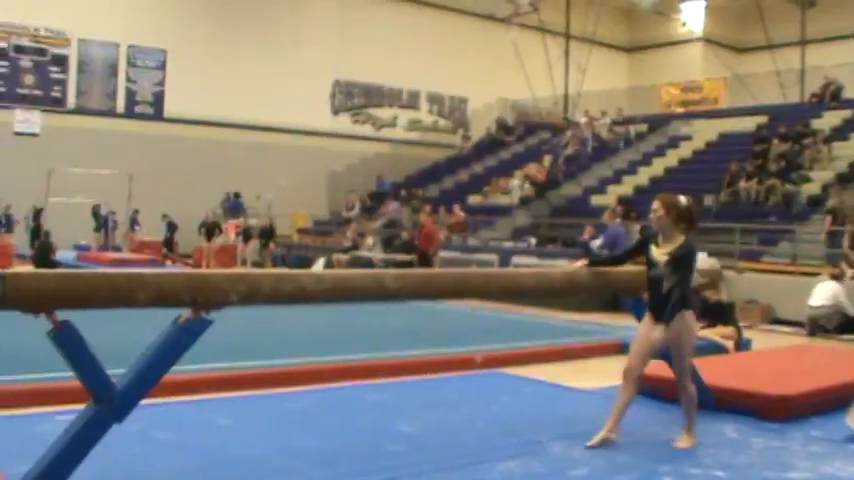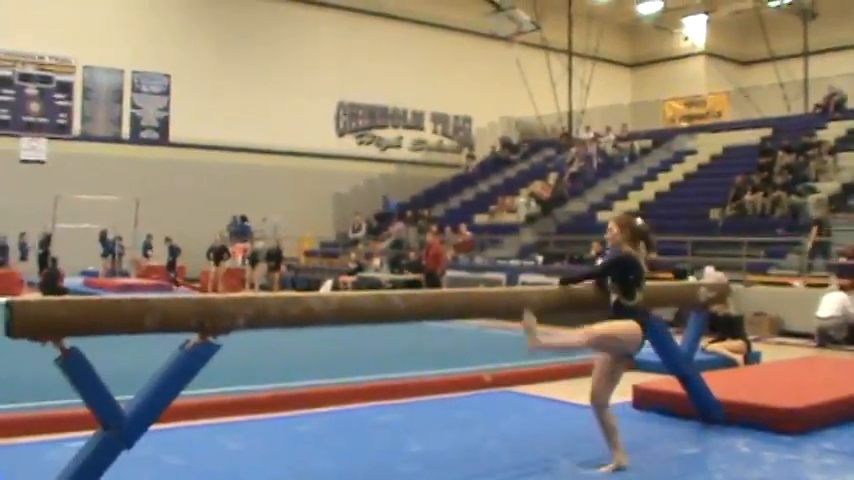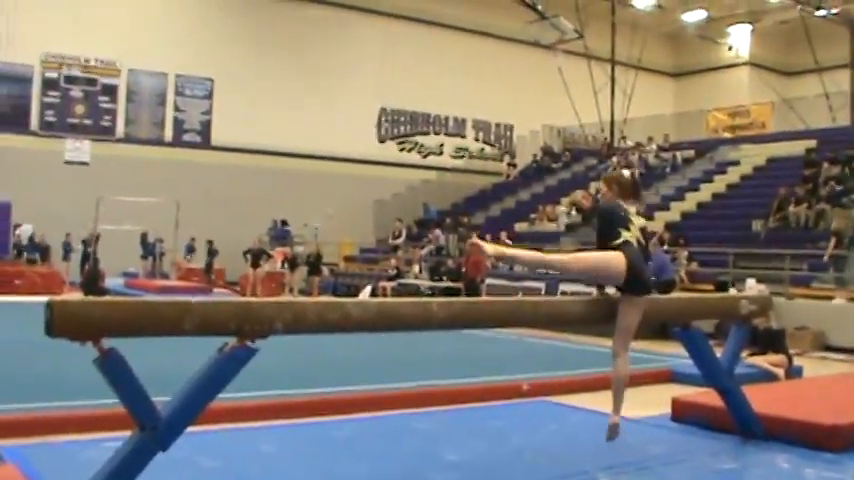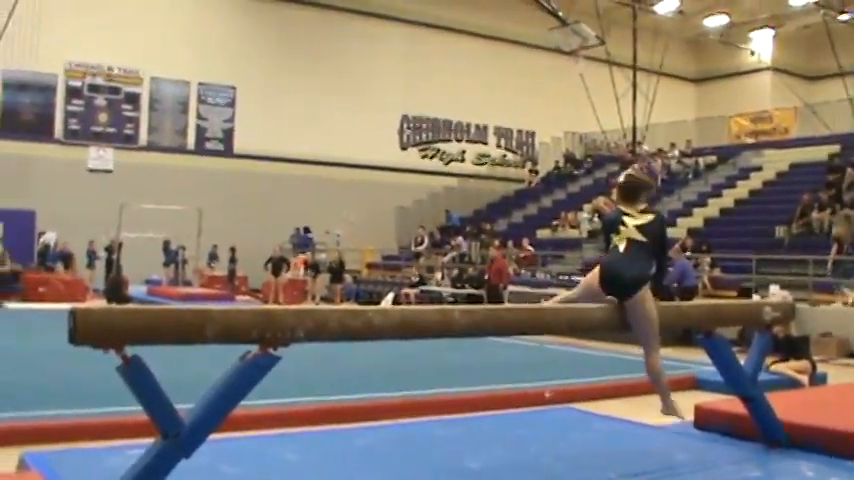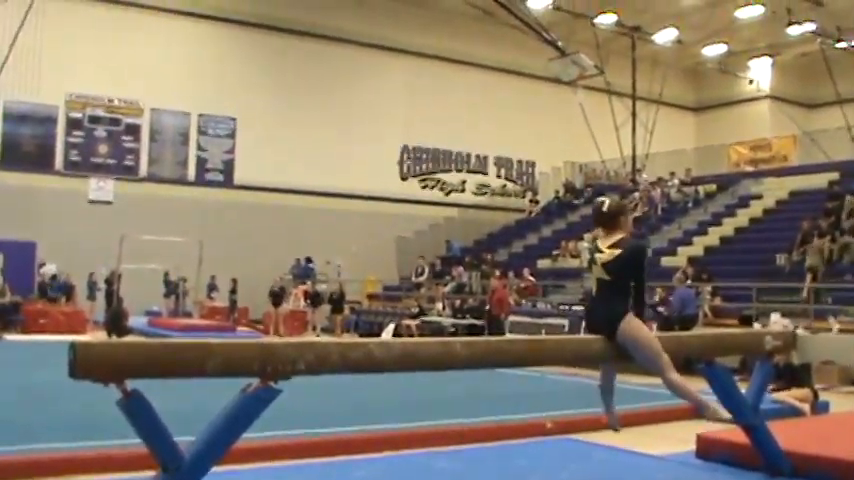
dt=0.4s
person 1, frame 1
left shoulder: (685, 249)
right shoulder: (650, 241)
left elbow: (683, 291)
right elbow: (621, 258)
left wrist: (663, 326)
right wrist: (589, 261)
left hip: (678, 315)
right hip: (653, 313)
left knee: (682, 378)
right knee: (631, 371)
left ankle: (690, 433)
right ankle: (609, 430)
person 1, frame 2
left shoulder: (625, 258)
right shoulder: (624, 260)
left elbow: (593, 274)
left wrist: (561, 282)
left hip: (631, 329)
right hip: (618, 329)
left knee: (589, 333)
right knee: (599, 399)
left ankle: (540, 342)
right ankle: (619, 456)
person 1, frame 3
left shoulder: (608, 209)
right shoulder: (639, 220)
left elbow: (601, 244)
left wrist: (600, 284)
left hip: (621, 265)
right hip: (642, 281)
left knee: (552, 259)
right knee: (621, 350)
left ankle: (496, 250)
right ankle: (615, 413)
person 1, frame 4
left shoulder: (610, 218)
right shoulder: (659, 220)
right elbow: (662, 261)
right wrist: (655, 292)
left hip: (608, 272)
right hip: (636, 283)
left knee: (572, 297)
right knee: (651, 348)
right ankle: (667, 402)
person 1, frame 5
left shoulder: (596, 246)
right shoulder: (636, 248)
right elbow: (638, 288)
right wrist: (639, 319)
left hip: (593, 316)
right hip: (617, 316)
left knee: (608, 367)
right knee: (665, 368)
left ankle: (609, 412)
right ankle: (707, 407)
